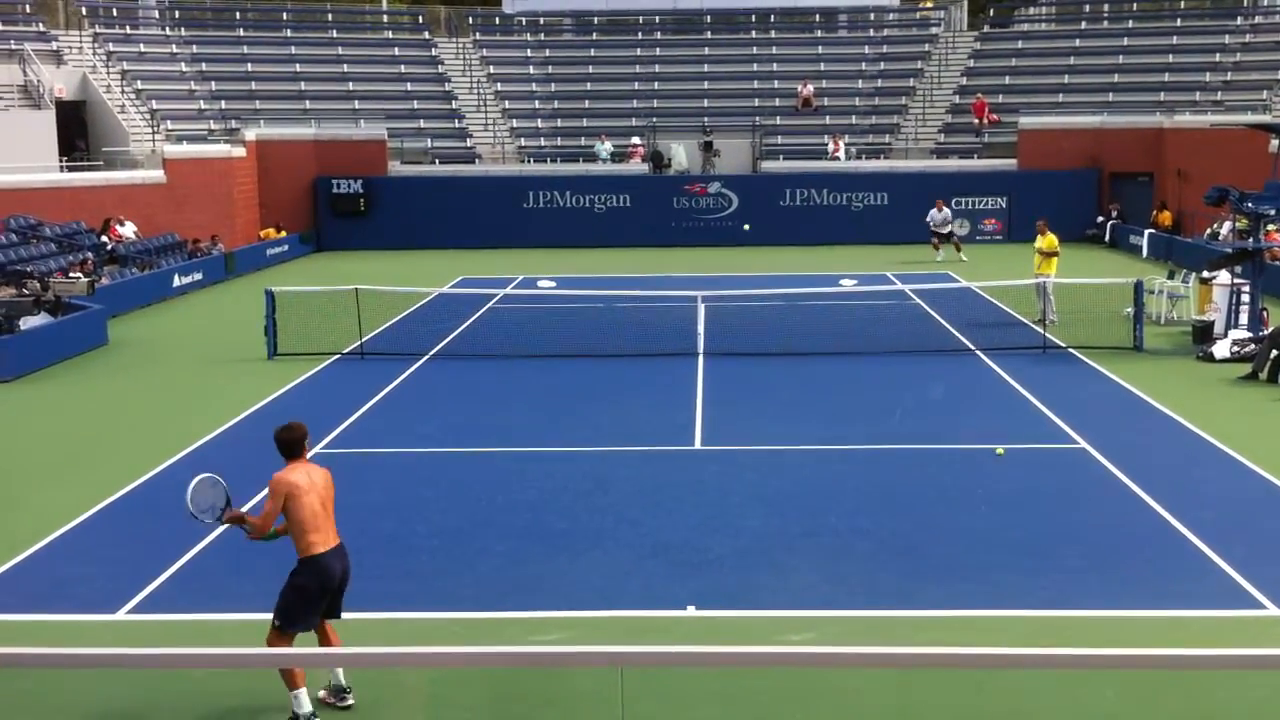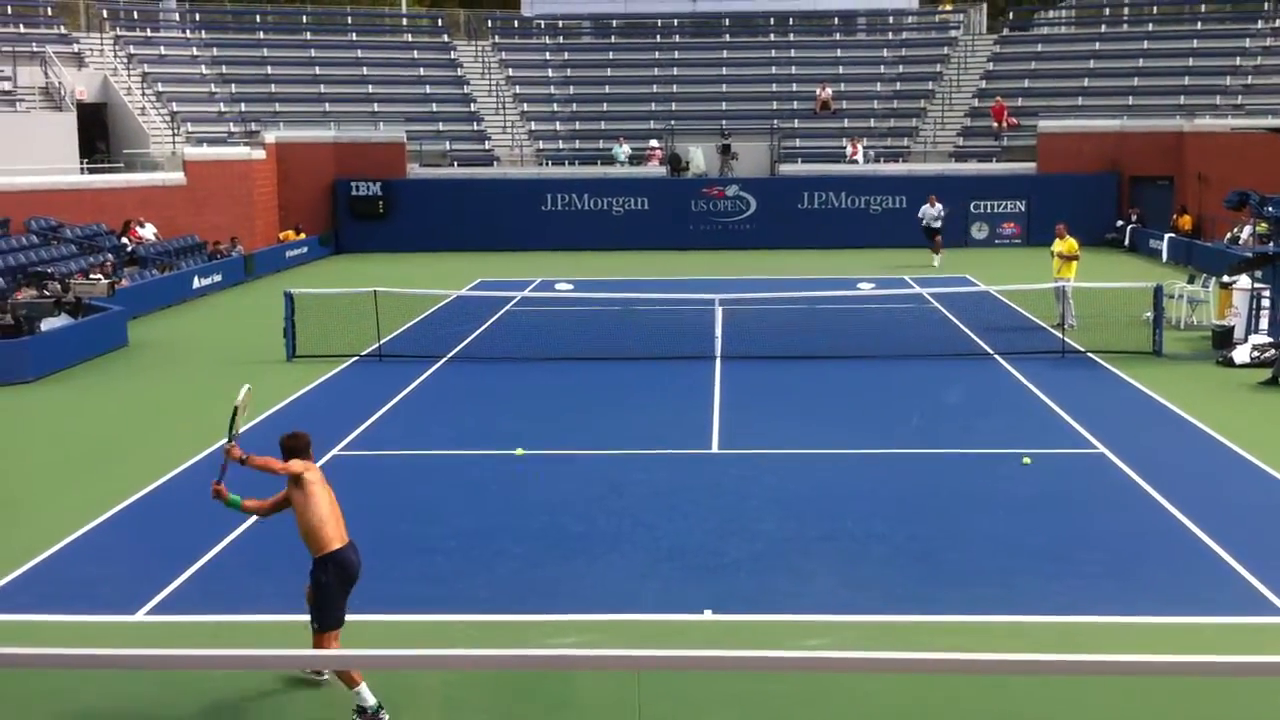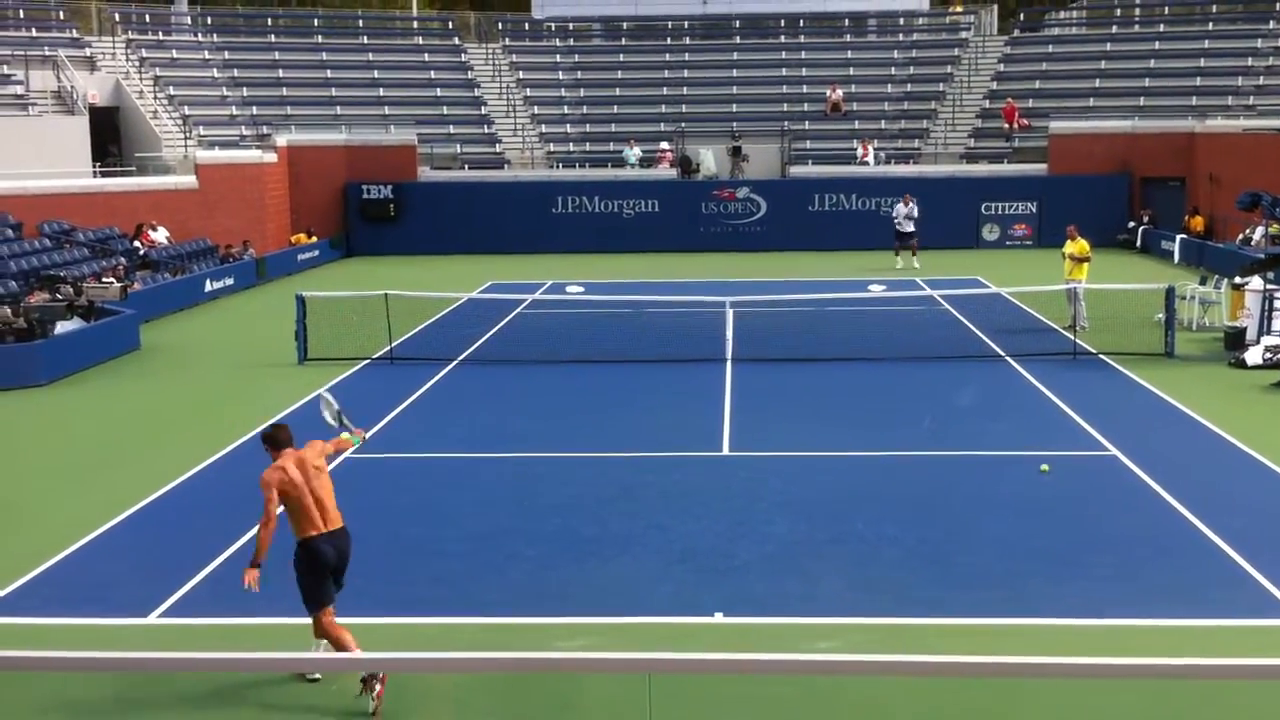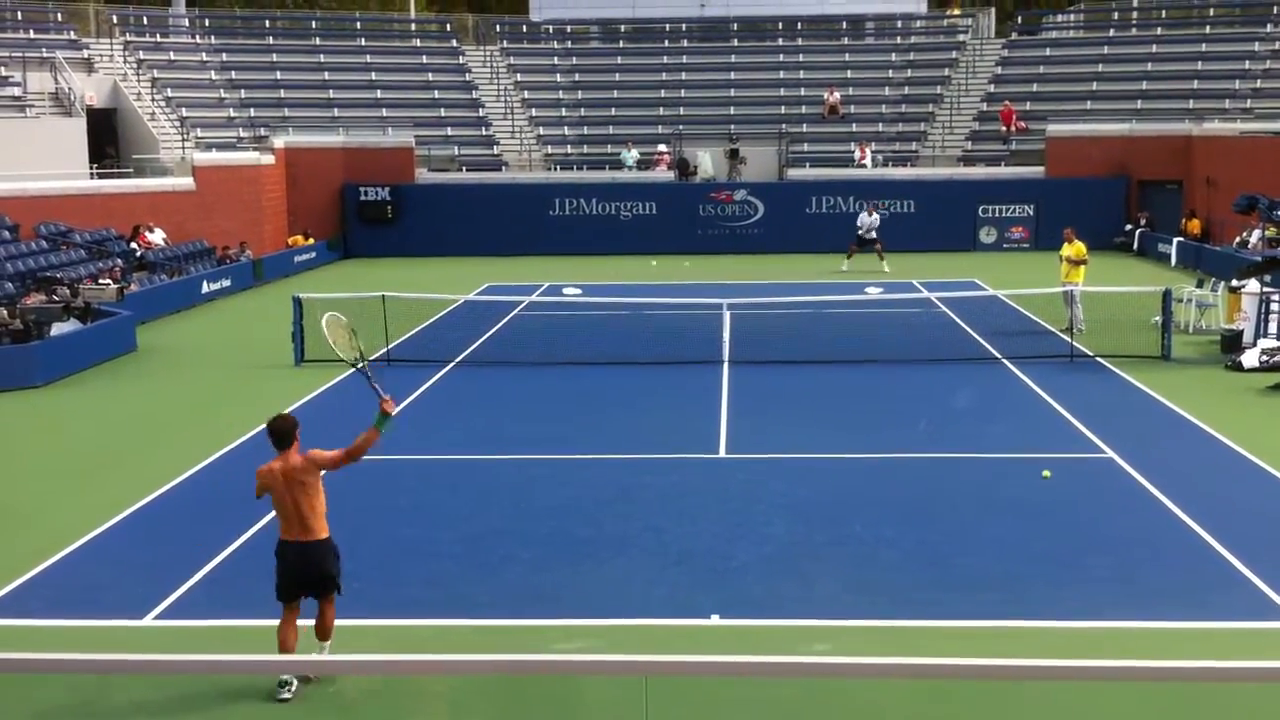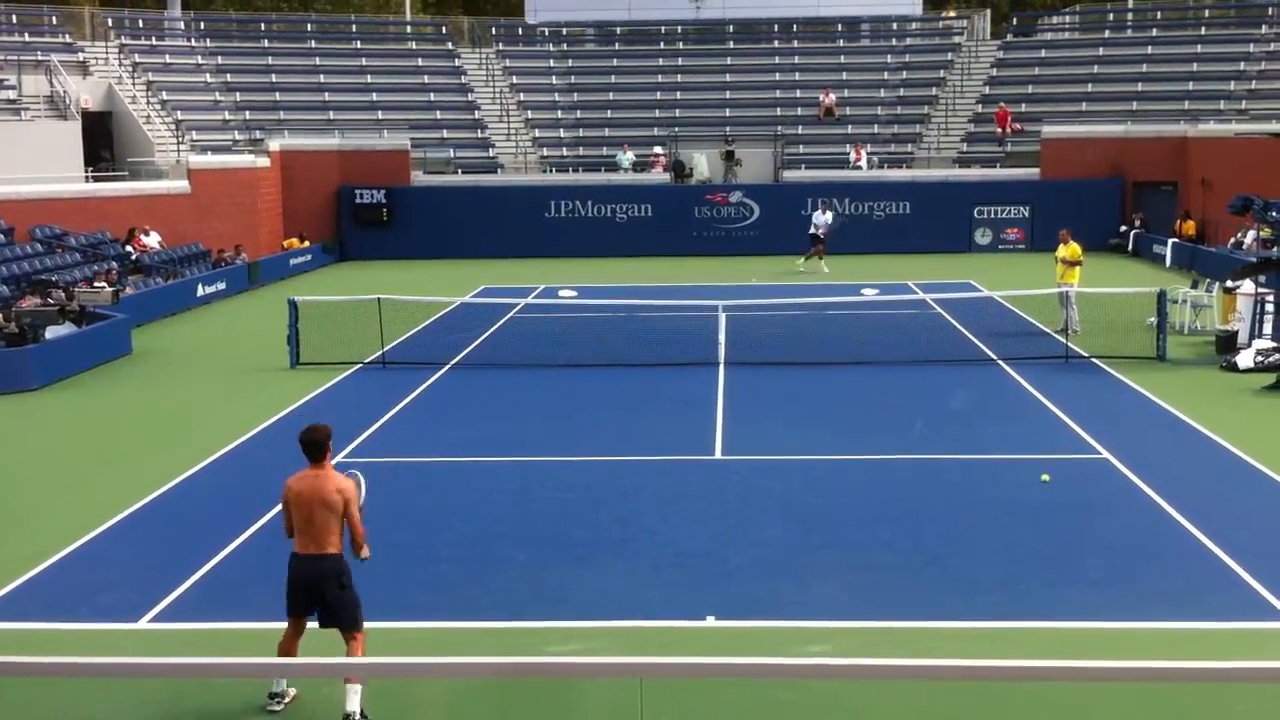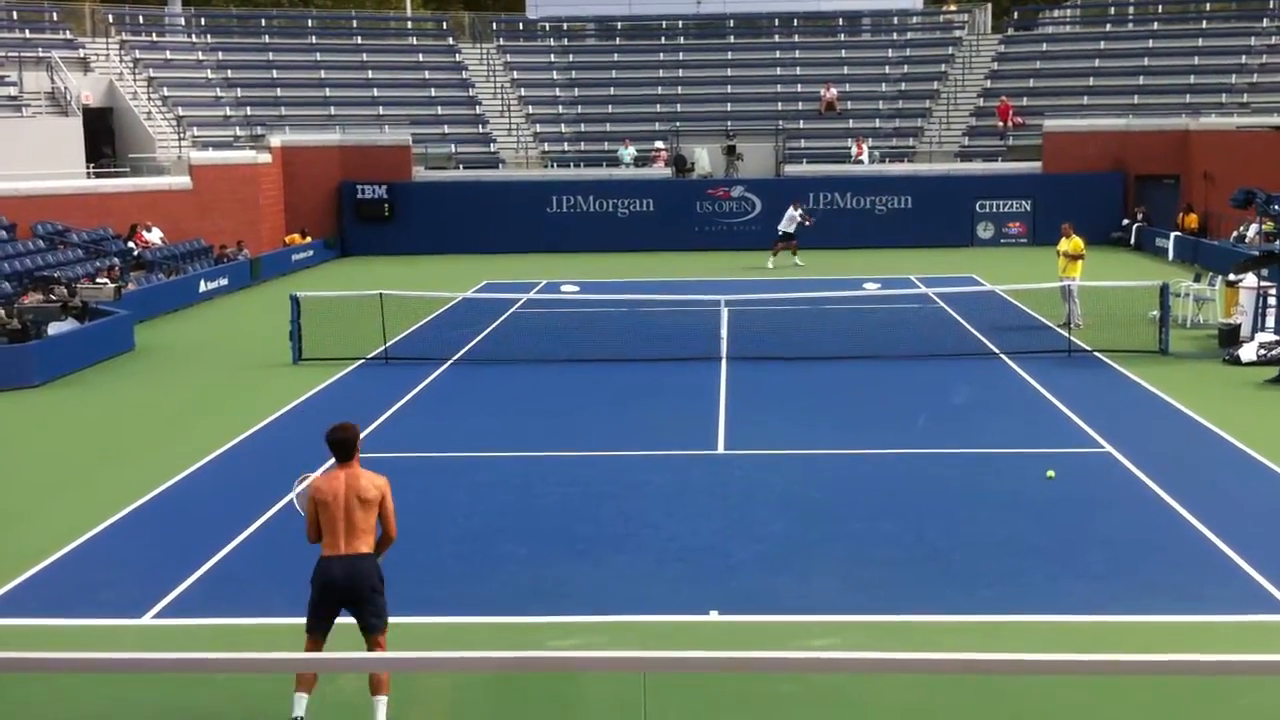
dt=0.4s
person 1, frame 1
left shoulder: (282, 479)
right shoulder: (323, 474)
left elbow: (262, 527)
left wrist: (239, 518)
right wrist: (272, 533)
left hip: (314, 566)
right hip: (339, 559)
left knee: (279, 640)
right knee: (321, 622)
right ankle: (339, 689)
person 1, frame 2
left shoulder: (299, 468)
right shoulder: (297, 485)
left elbow: (278, 467)
right elbow: (263, 507)
left wrist: (242, 458)
right wrist: (230, 498)
left hip: (334, 562)
right hip: (345, 555)
left knee: (325, 644)
right knee: (314, 597)
right ankle: (320, 666)
person 1, frame 3
left shoulder: (272, 475)
right shoulder: (314, 451)
left elbow: (269, 521)
right elbow: (342, 443)
left wrist: (255, 565)
right wrist: (356, 436)
left hip: (314, 547)
right hip: (340, 538)
left knee: (325, 620)
right knee: (322, 603)
left ankle: (370, 672)
person 1, frame 4
left shoulder: (264, 473)
right shoulder: (309, 461)
right elbow: (353, 454)
right wrist: (383, 418)
left hip: (288, 550)
right hip: (320, 548)
left knee: (289, 613)
right knee: (326, 604)
left ankle: (285, 680)
person 1, frame 5
left shoulder: (291, 484)
right shoulder: (345, 485)
left elbow: (290, 531)
right elbow: (357, 535)
right wrist: (361, 548)
left hip: (298, 564)
right hip: (328, 567)
left knee: (295, 627)
right knee: (355, 636)
left ankle: (277, 692)
person 1, frame 6
left shoulder: (317, 486)
right shoulder: (378, 483)
left elbow: (313, 537)
right elbow: (390, 534)
left hip: (328, 569)
right hip: (363, 569)
left knee: (313, 646)
right knee: (377, 647)
